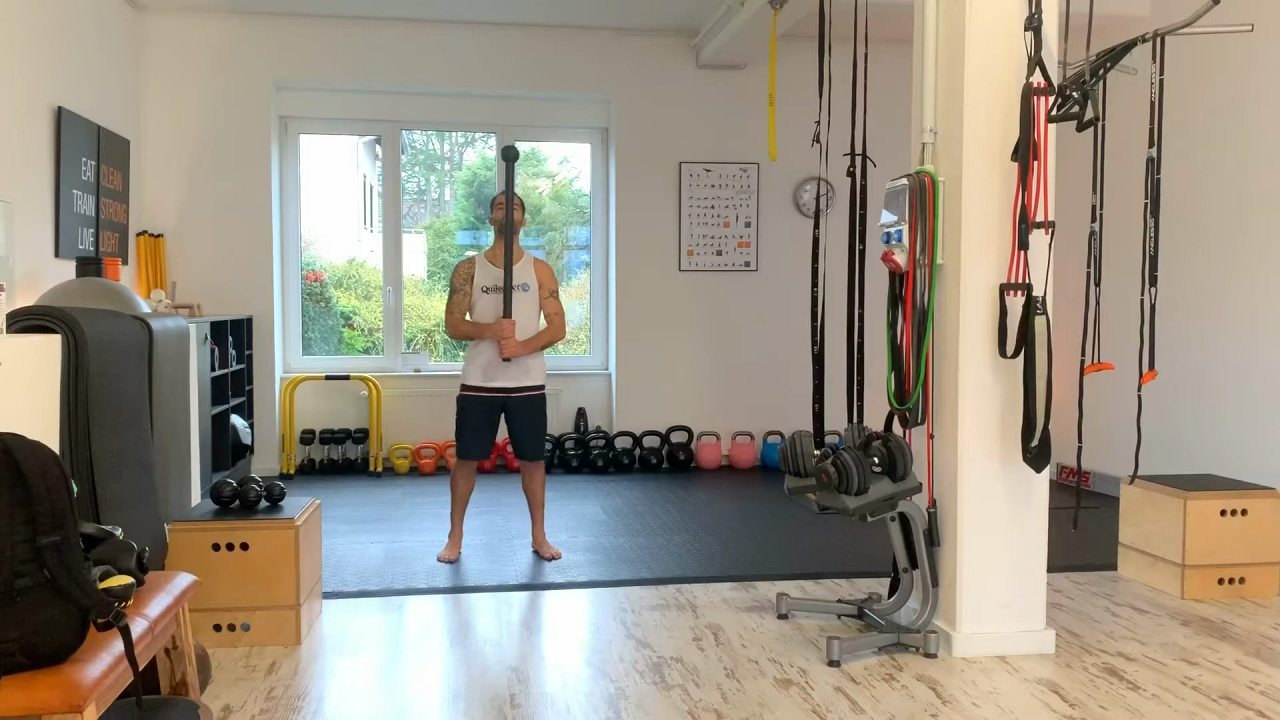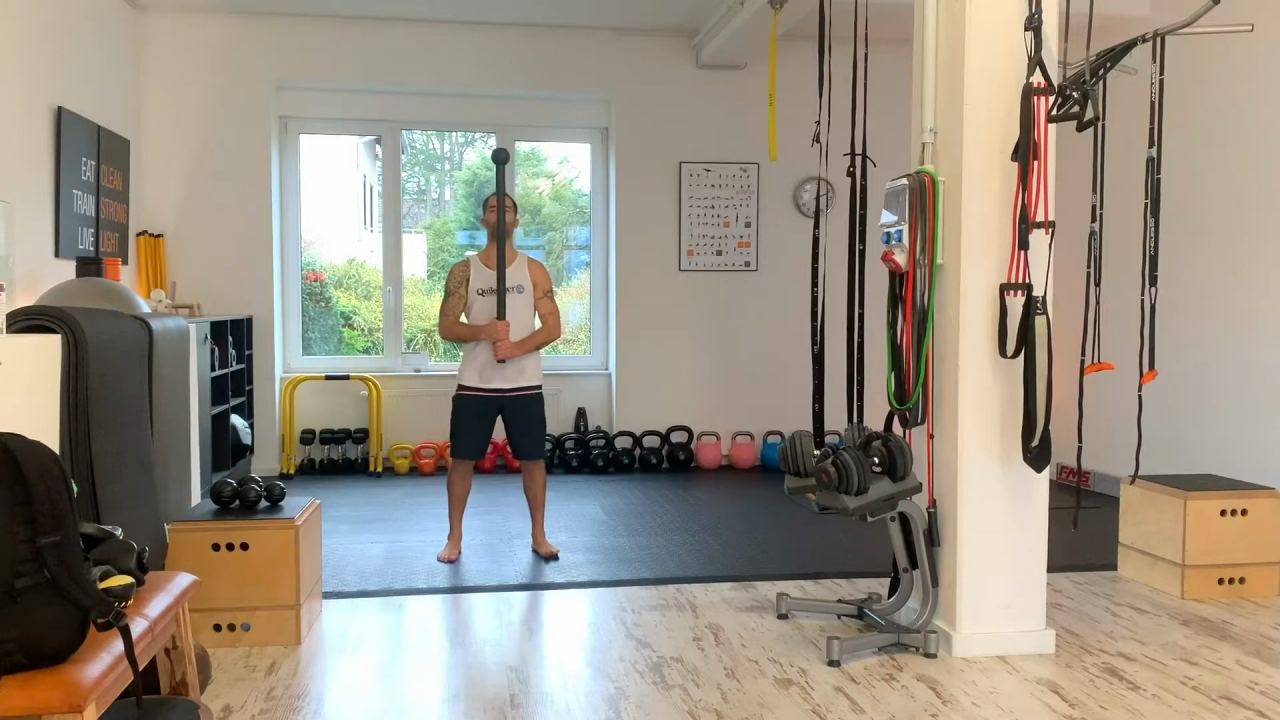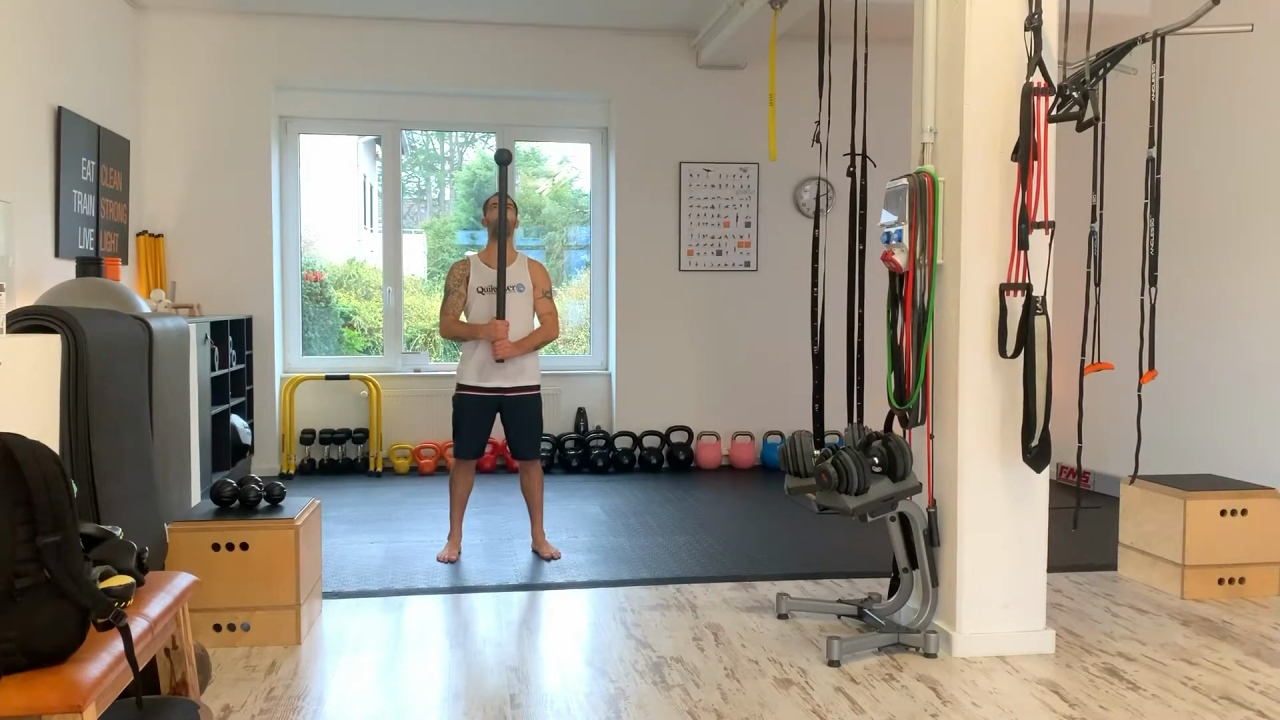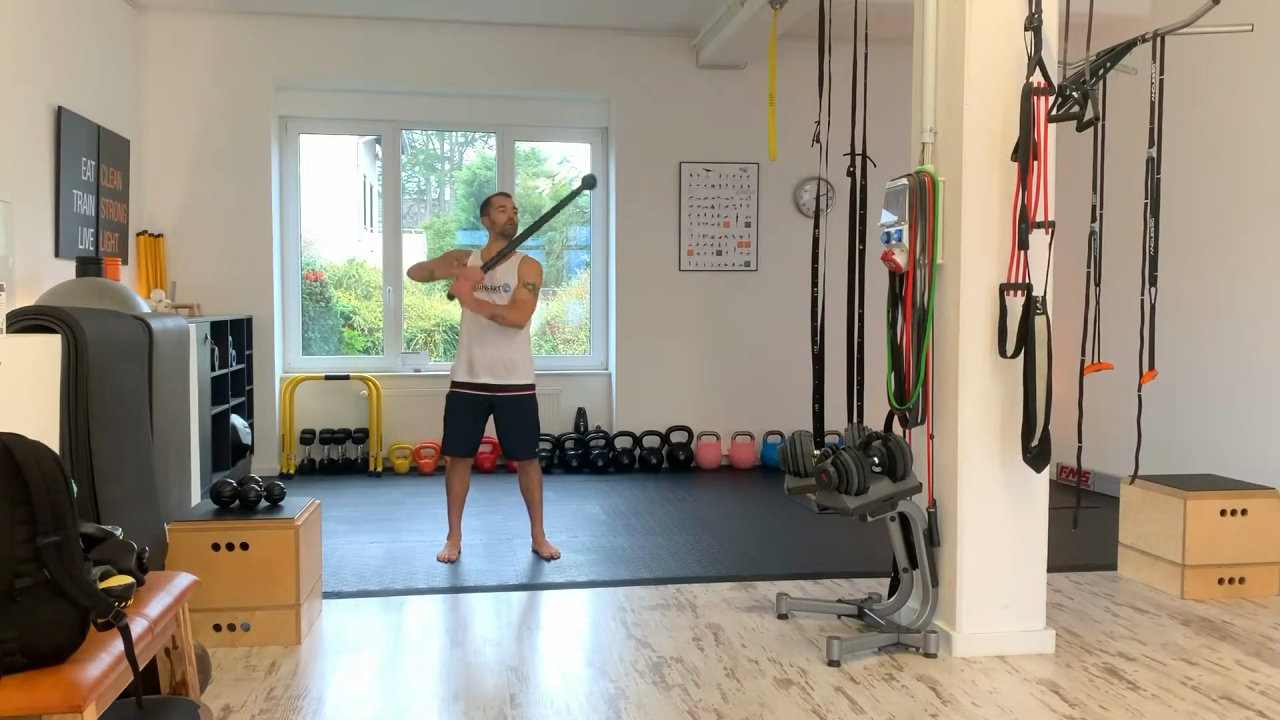
dt=0.7s
person 1, frame 1
left shoulder: (540, 269)
right shoulder: (468, 268)
left elbow: (558, 327)
right elbow: (452, 324)
left wrist: (524, 346)
right wrist: (490, 330)
left hip: (528, 383)
right hip: (479, 382)
left knee: (533, 460)
right knee: (466, 459)
left ankle: (539, 536)
right ankle: (455, 537)
person 1, frame 2
left shoulder: (534, 270)
right shoulder: (463, 270)
left elbow: (553, 327)
right elbow: (446, 327)
left wrist: (518, 347)
right wrist: (484, 331)
left hip: (524, 384)
right hip: (475, 384)
left knee: (533, 459)
right knee: (462, 460)
left ankle: (539, 536)
right ankle: (454, 538)
person 1, frame 3
left shoulder: (533, 269)
right shoulder: (463, 269)
left elbow: (551, 326)
right elbow: (446, 325)
left wrist: (516, 347)
right wrist: (483, 331)
left hip: (523, 383)
right hip: (474, 383)
left knee: (529, 459)
right knee: (464, 459)
left ankle: (538, 536)
right ankle: (455, 537)
person 1, frame 4
left shoulder: (528, 267)
right shoulder: (464, 260)
left elbow: (519, 316)
right elbow: (415, 272)
left wrist: (473, 302)
right wrist: (455, 268)
left hip: (515, 383)
right hip: (468, 380)
left knee: (527, 459)
right knee: (458, 457)
left ankle: (538, 536)
right ankle: (454, 537)
